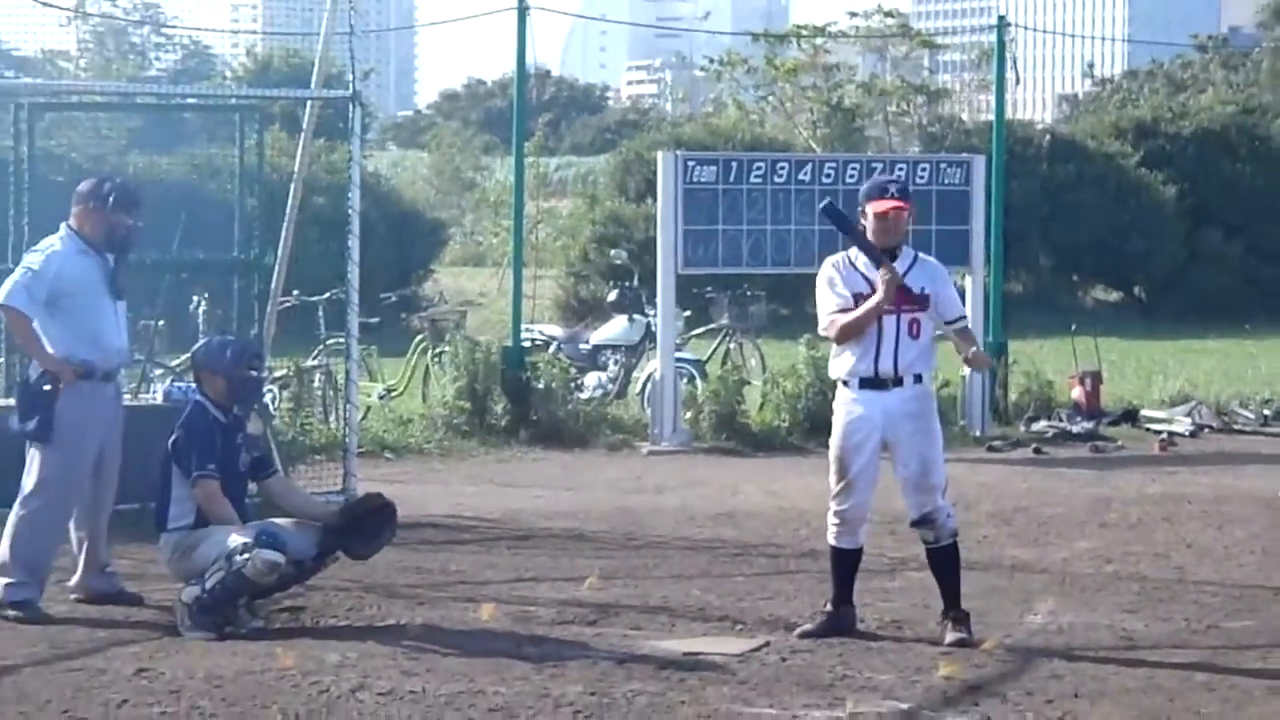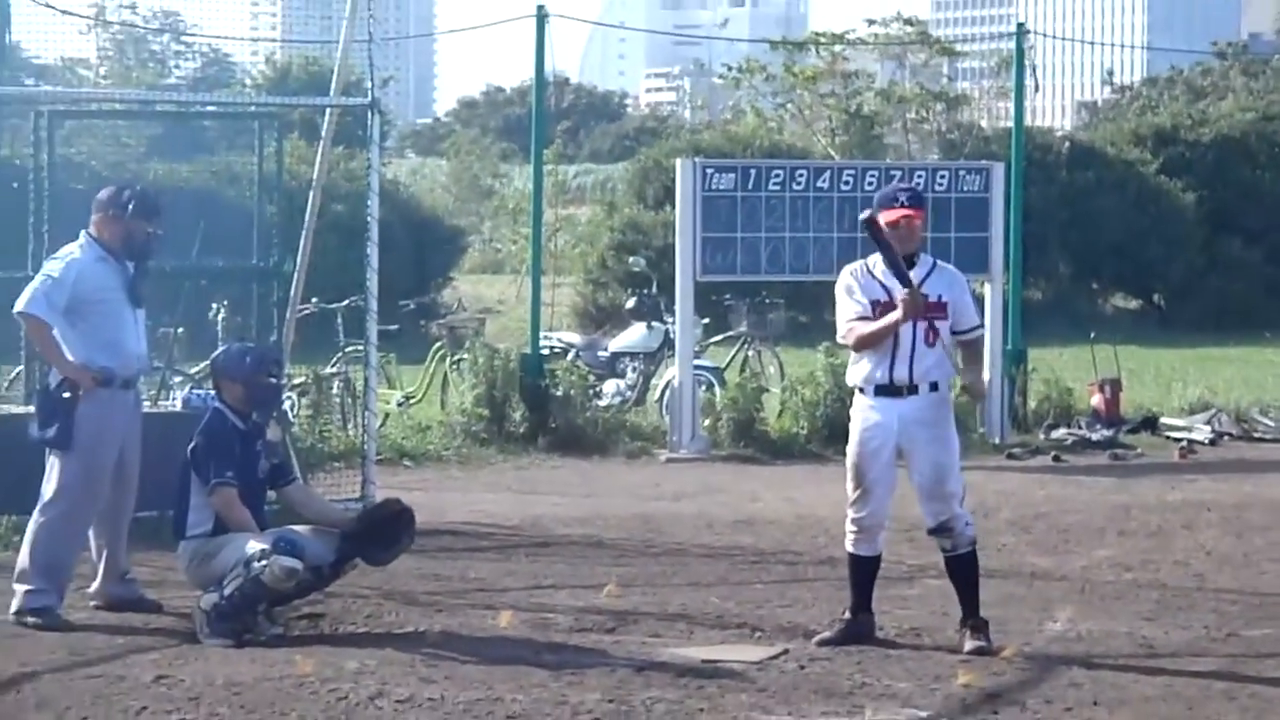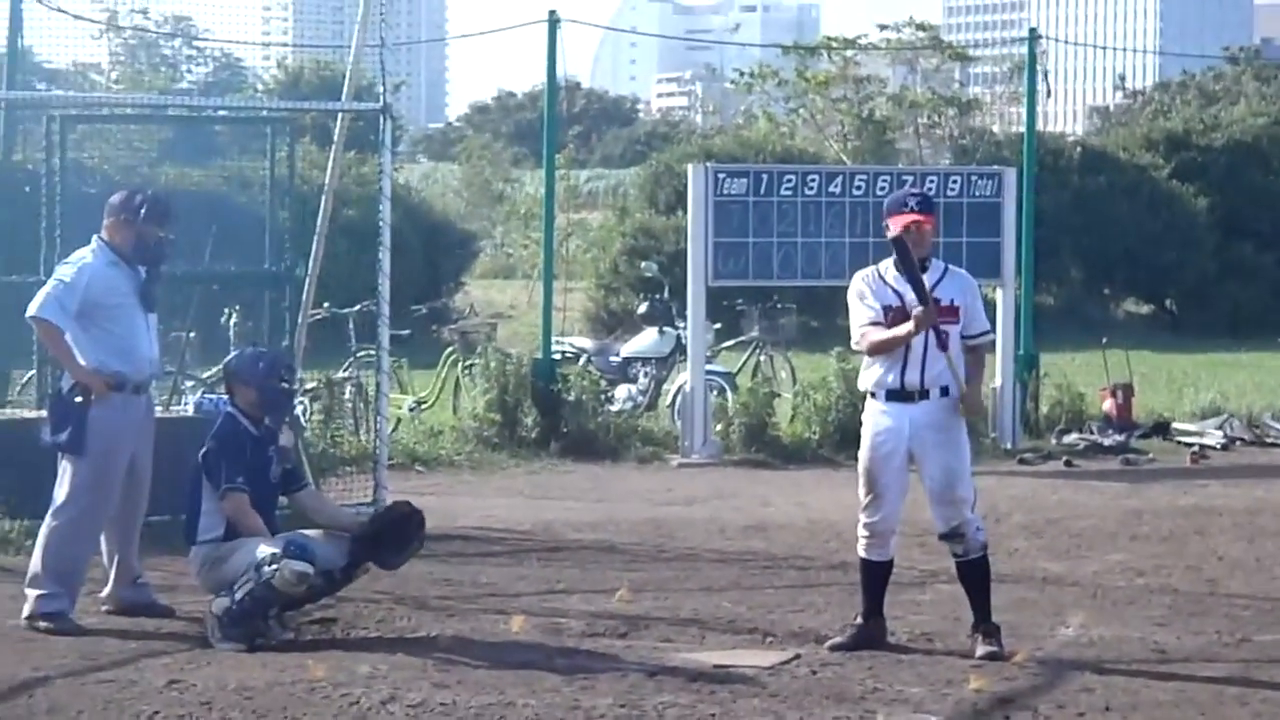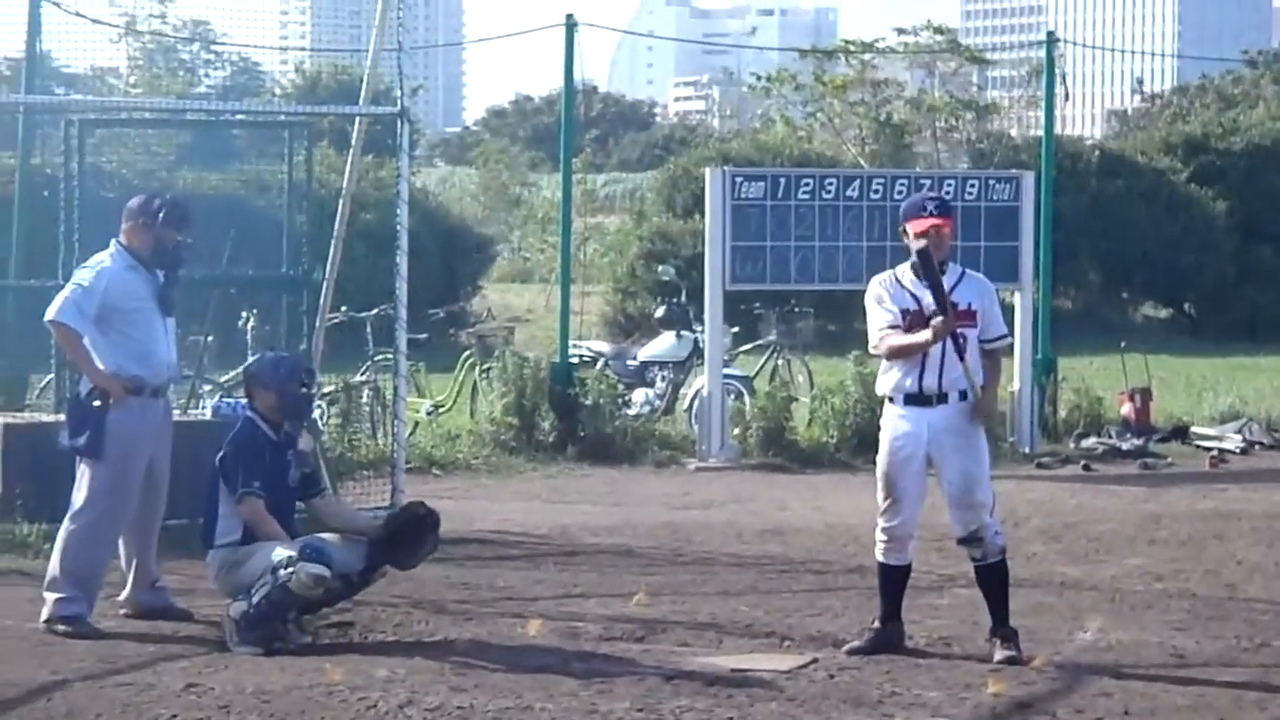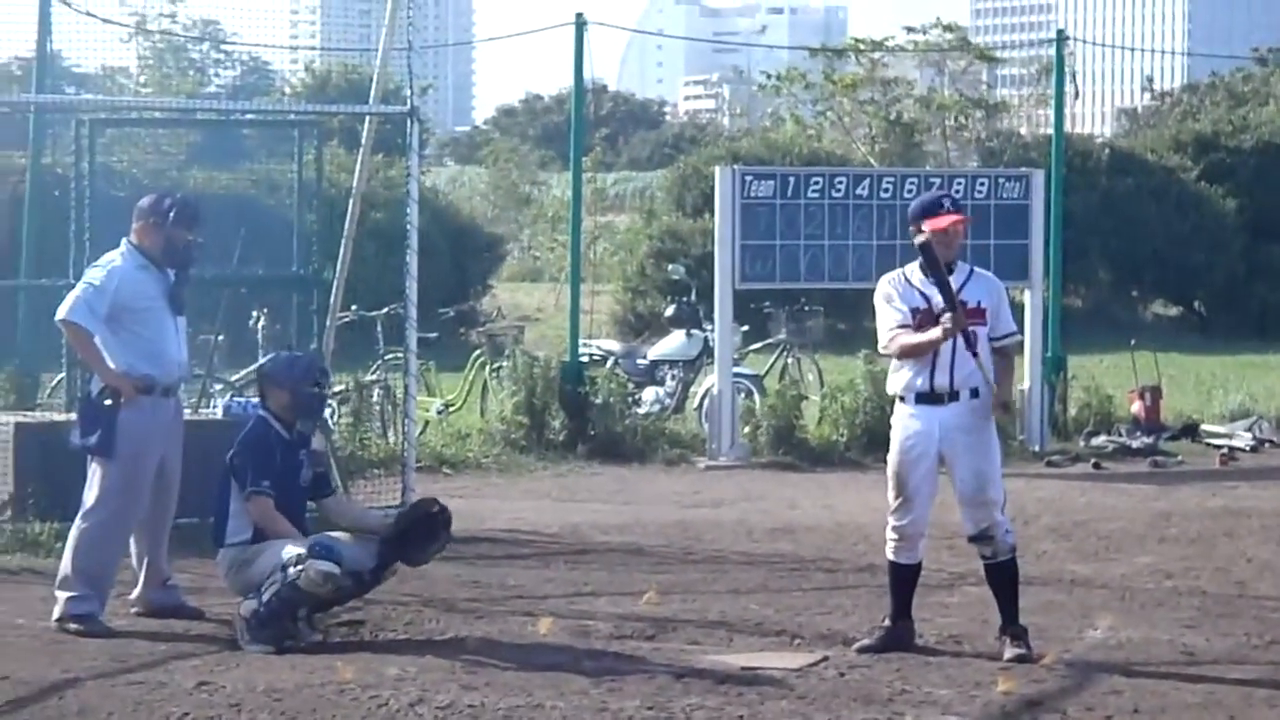
dt=0.1s
person 1, frame 1
left shoulder: (930, 270)
right shoulder: (837, 268)
left elbow: (957, 325)
right elbow: (837, 332)
left wrist: (970, 350)
right wrist: (878, 300)
left hip: (913, 398)
right hip: (857, 400)
left knee: (932, 508)
right knee: (846, 509)
left ankle: (954, 614)
right ankle: (841, 609)
person 1, frame 2
left shoulder: (949, 278)
right shoulder: (855, 277)
left elbow: (969, 340)
right elbow: (855, 338)
left wrist: (973, 377)
right wrist: (896, 318)
left hip: (929, 405)
right hip: (873, 407)
left knee: (949, 514)
right knee: (864, 516)
left ankle: (972, 621)
right ankle: (859, 617)
person 1, frame 3
left shoulder: (960, 283)
right shoulder: (867, 282)
left elbow: (977, 346)
right elbow: (869, 343)
left wrist: (974, 389)
right wrist: (910, 328)
left hip: (940, 410)
right hip: (884, 412)
left knee: (960, 519)
right knee: (876, 521)
left ankle: (984, 627)
right ankle: (871, 622)
person 1, frame 4
left shoulder: (977, 287)
right shoulder: (885, 286)
left elbow: (993, 351)
right elbow: (887, 346)
left wrist: (989, 393)
right wrist: (929, 336)
left hip: (958, 414)
right hip: (903, 416)
left knee: (978, 523)
right knee: (894, 525)
left ankle: (1002, 631)
right ankle: (888, 626)
person 1, frame 5
left shoulder: (986, 285)
right shoulder: (894, 286)
left elbow: (1003, 348)
right elbow: (897, 346)
left wrist: (1004, 389)
right wrist: (939, 334)
left hip: (970, 412)
right hip: (914, 415)
left knee: (989, 521)
right knee: (905, 523)
left ankle: (1011, 629)
right ankle: (899, 624)
person 2, frame 1
left shoulder: (104, 261)
right shoulder: (52, 255)
right wrist: (49, 363)
left hip: (107, 389)
right hip: (69, 392)
left knee: (98, 492)
right knee: (48, 491)
left ankle: (95, 576)
person 2, frame 2
left shoulder: (124, 267)
right shoulder: (73, 263)
right elbow: (30, 312)
right wrist: (68, 369)
left hip: (126, 396)
right hip: (89, 399)
left knee: (117, 498)
right knee: (69, 497)
left ankle: (113, 583)
right ankle: (34, 595)
person 2, frame 3
left shoulder: (136, 272)
right shoulder: (86, 267)
right elbow: (42, 316)
right wrist: (80, 373)
left hip: (139, 400)
right hip: (100, 404)
left knee: (129, 503)
right knee: (81, 502)
left ankle: (126, 588)
right ankle: (46, 599)
person 2, frame 4
left shoulder: (154, 275)
right shoulder: (104, 271)
right elbow: (60, 320)
right wrist: (98, 377)
left hip: (156, 404)
right hip: (118, 408)
left knee: (147, 506)
right knee: (99, 506)
left ankle: (143, 592)
right ankle: (64, 604)
person 2, frame 5
left shoulder: (164, 275)
right shoulder: (115, 270)
right elbow: (71, 319)
right wrist: (109, 377)
left hip: (168, 403)
right hip: (129, 407)
left knee: (158, 505)
right knee: (110, 506)
left ankle: (155, 591)
right ankle: (77, 602)
person 3, frame 1
left shoulder: (241, 423)
right shoulder: (197, 424)
left elbow: (276, 486)
right elbow: (209, 497)
left wrist: (334, 517)
right wrist: (248, 540)
left hip: (229, 535)
right hip: (186, 542)
left knee: (321, 541)
right knee: (267, 550)
left ankle: (234, 598)
right ankle: (197, 603)
person 3, frame 2
left shoulder: (262, 431)
right shoulder: (215, 431)
left elbow: (296, 494)
right elbow: (226, 505)
left wrist: (352, 523)
right wrist: (266, 542)
left hip: (236, 539)
right hip: (203, 549)
left knee: (337, 548)
right knee: (285, 558)
left ankle: (252, 605)
right ankle: (216, 609)
person 3, frame 3
left shoulder: (273, 436)
right shoulder: (229, 436)
left elbow: (305, 500)
right elbow: (237, 510)
left wrist: (364, 527)
right wrist: (280, 552)
left hip: (261, 546)
right hip: (217, 555)
left knee: (351, 552)
right knee: (296, 562)
left ankle: (266, 609)
right ankle: (227, 614)
person 3, frame 4
left shoulder: (290, 441)
right shoulder: (246, 440)
left elbow: (323, 505)
right elbow: (254, 514)
left wrist: (379, 529)
right wrist: (298, 552)
left hip: (277, 550)
right hip: (234, 558)
left knee: (369, 556)
right knee: (313, 563)
left ankle: (283, 613)
right ankle: (245, 618)
person 3, frame 5
left shoulder: (302, 440)
right shoulder: (257, 439)
left elbow: (333, 505)
right elbow: (263, 513)
left wrist: (390, 527)
right wrist: (309, 550)
left hip: (288, 549)
right hip: (244, 558)
left knee: (380, 555)
right knee: (323, 561)
left ankle: (294, 612)
right ankle: (256, 616)
